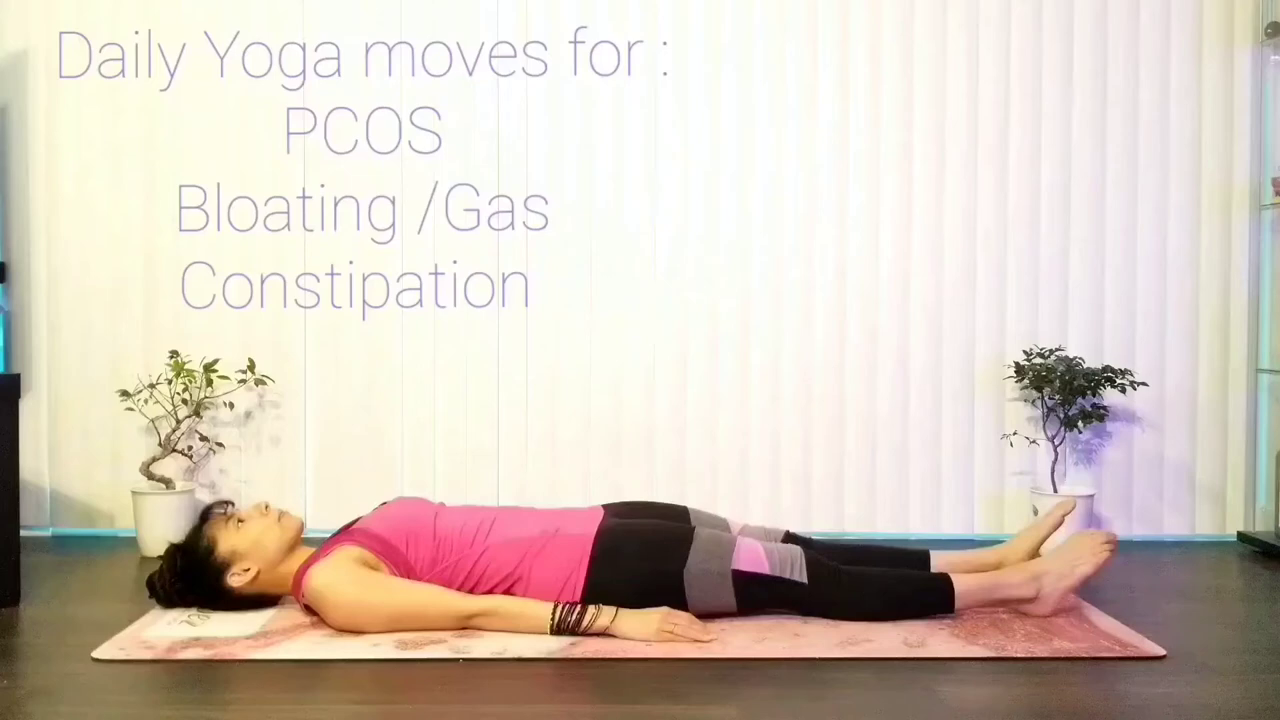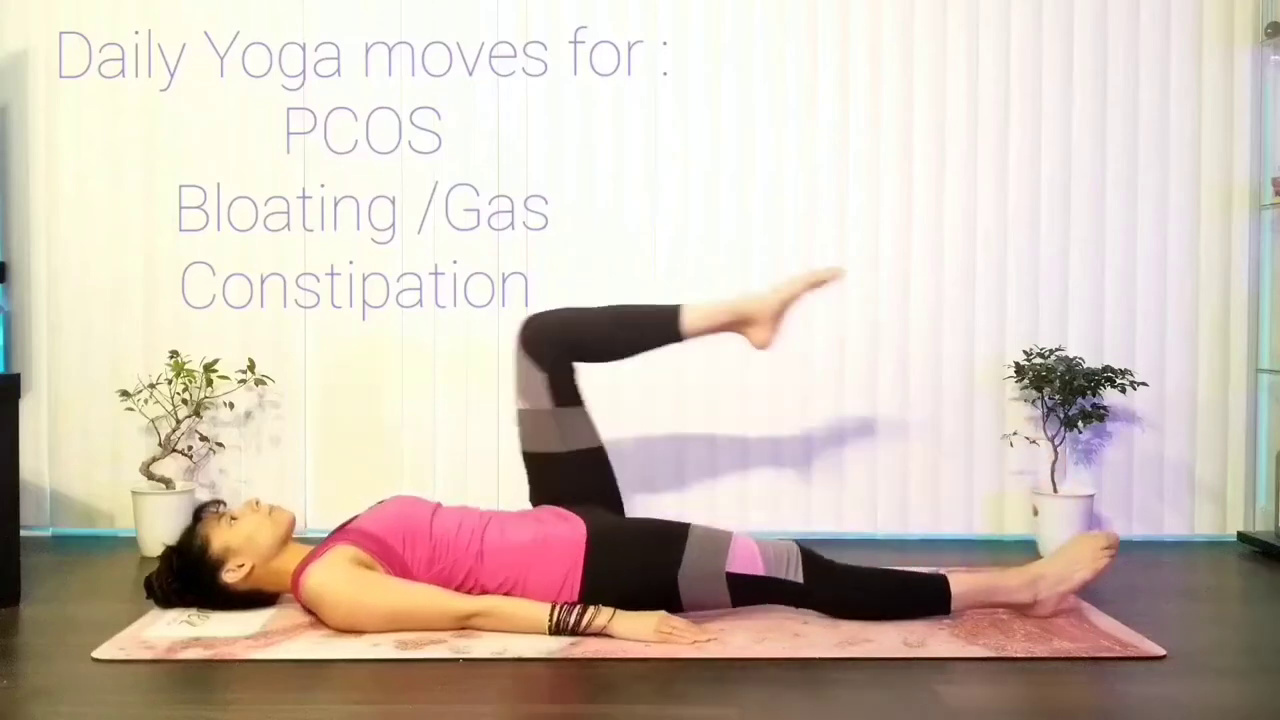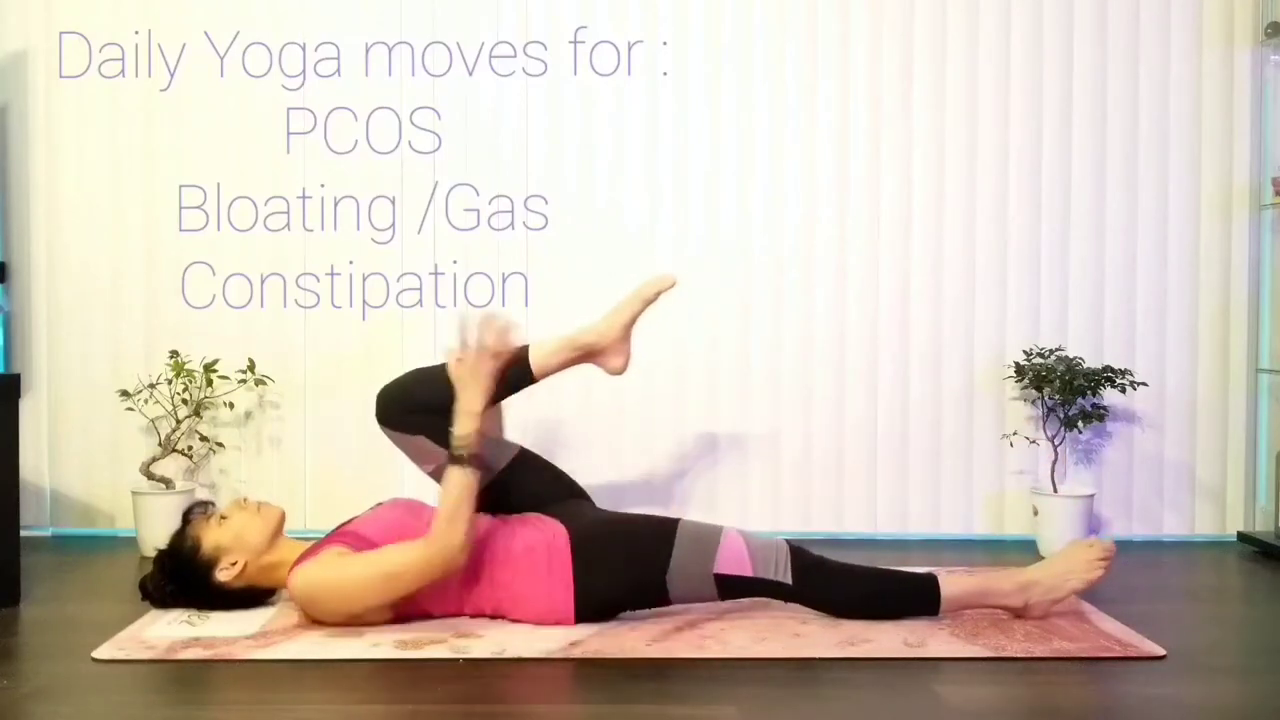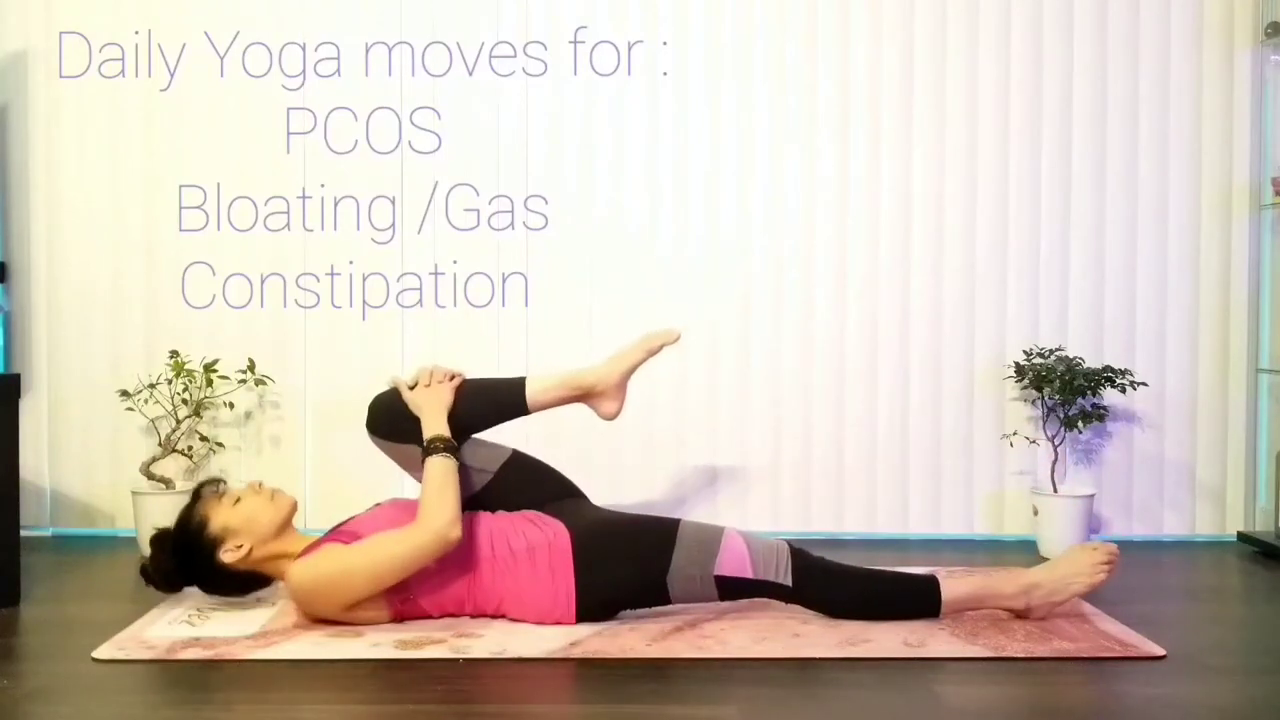
dt=0.7s
person 1, frame 1
left shoulder: (341, 550)
right shoulder: (329, 587)
right elbow: (468, 610)
right wrist: (615, 622)
left hip: (583, 531)
right hip: (584, 568)
left knee: (789, 542)
right knee: (811, 582)
left ankle: (993, 560)
right ankle: (1020, 586)
person 1, frame 2
left shoulder: (334, 551)
right shoulder: (328, 589)
right elbow: (469, 610)
right wrist: (611, 622)
left hip: (564, 528)
right hip: (581, 566)
left knee: (547, 339)
right knee: (802, 578)
left ankle: (738, 314)
right ankle: (1019, 585)
person 1, frame 3
left shoulder: (325, 556)
right shoulder: (318, 591)
right elbow: (454, 549)
left wrist: (459, 395)
right wrist: (475, 406)
left hip: (556, 532)
right hip: (570, 575)
left knee: (406, 404)
right knee: (790, 573)
left ankle: (584, 345)
right ankle: (1011, 588)
person 1, frame 4
left shoulder: (326, 554)
right shoulder: (316, 583)
left elbow: (429, 523)
right elbow: (442, 533)
left wrist: (425, 415)
right wrist: (437, 428)
left hip: (553, 530)
right hip: (570, 572)
left knee: (391, 412)
right knee: (783, 572)
left ankle: (582, 384)
right ankle: (1010, 591)
